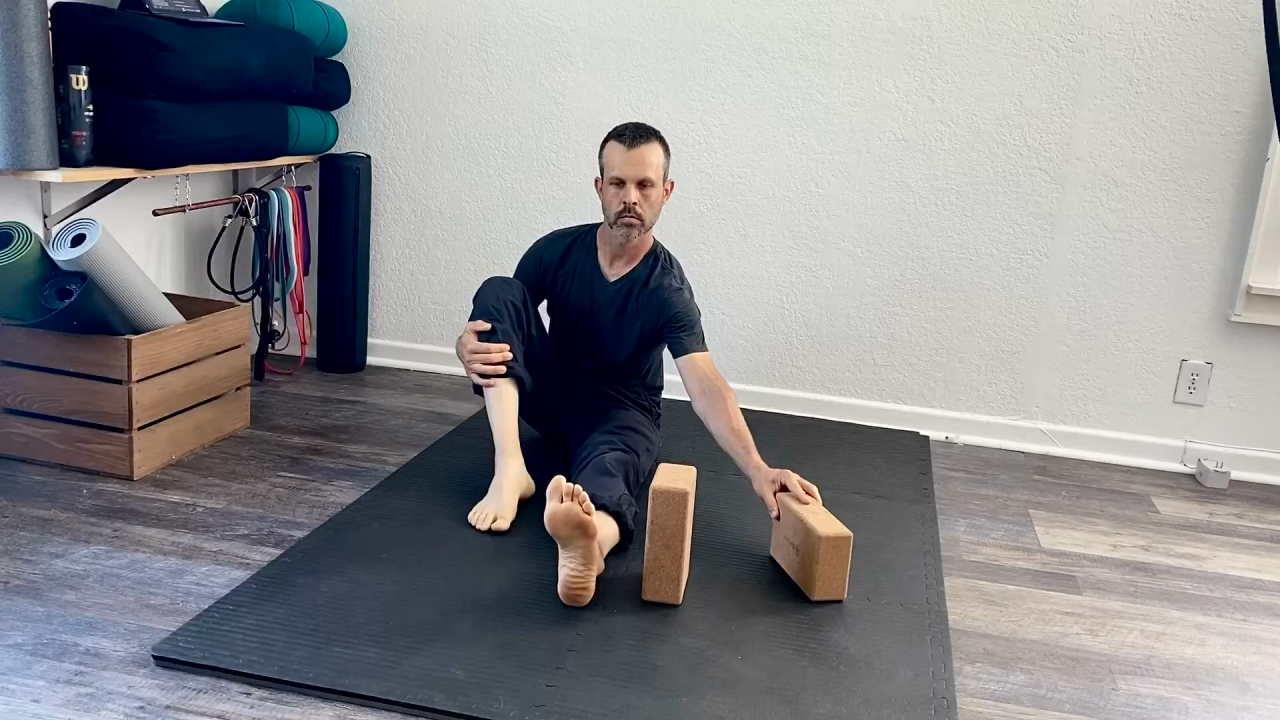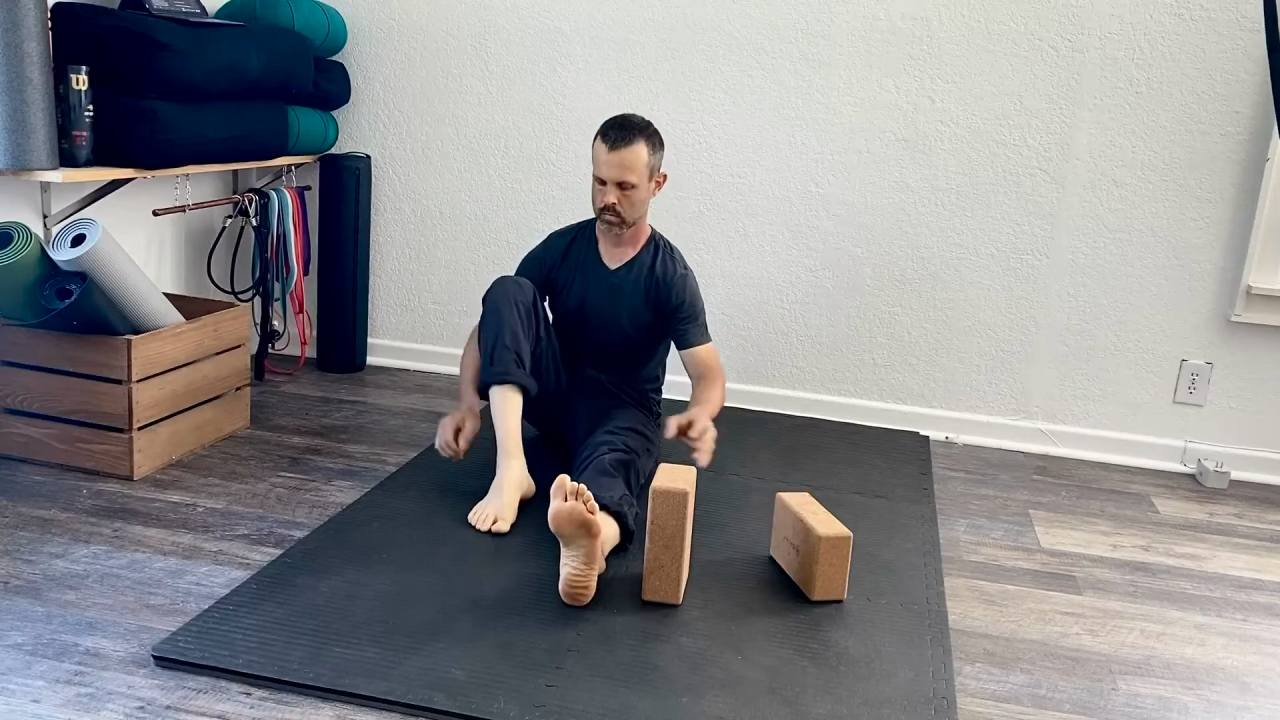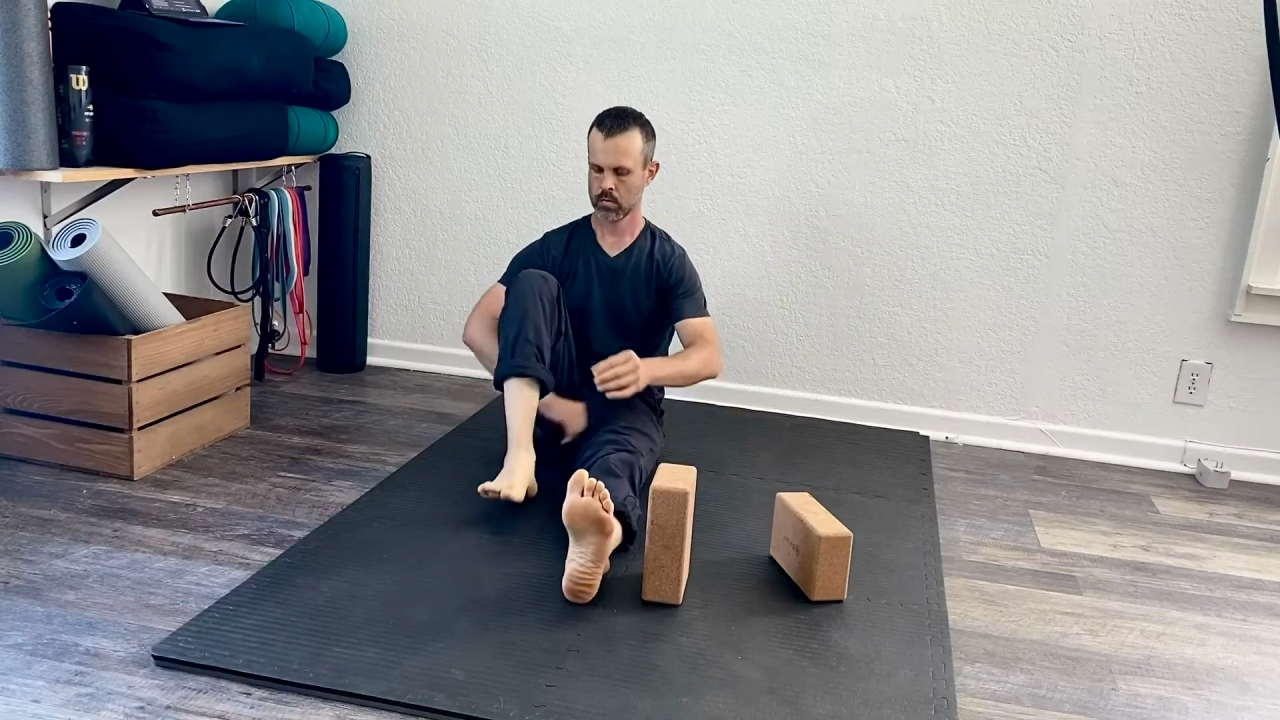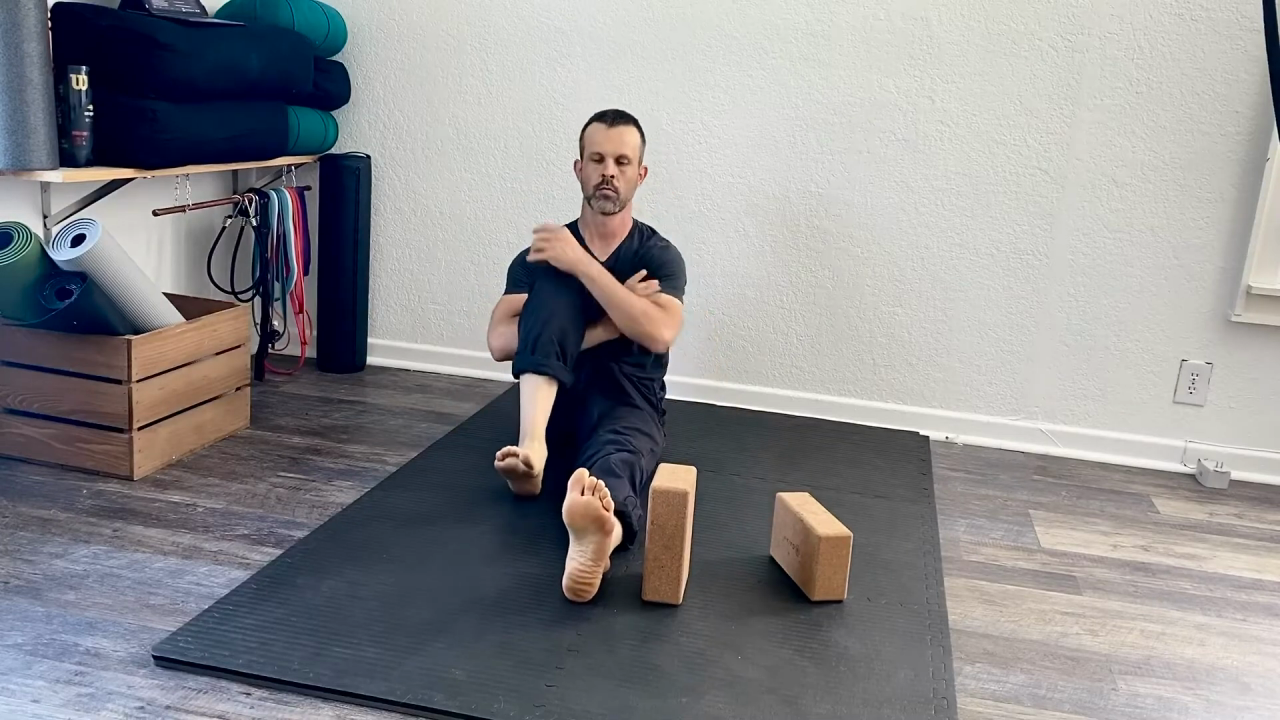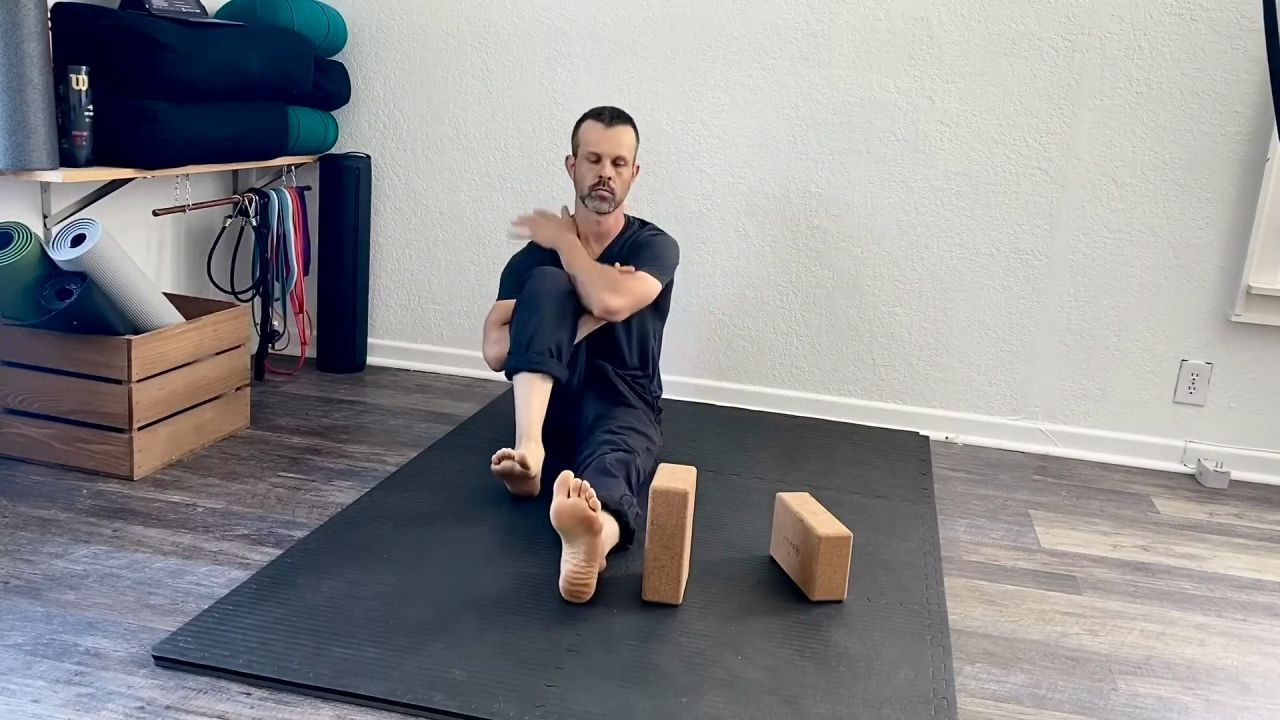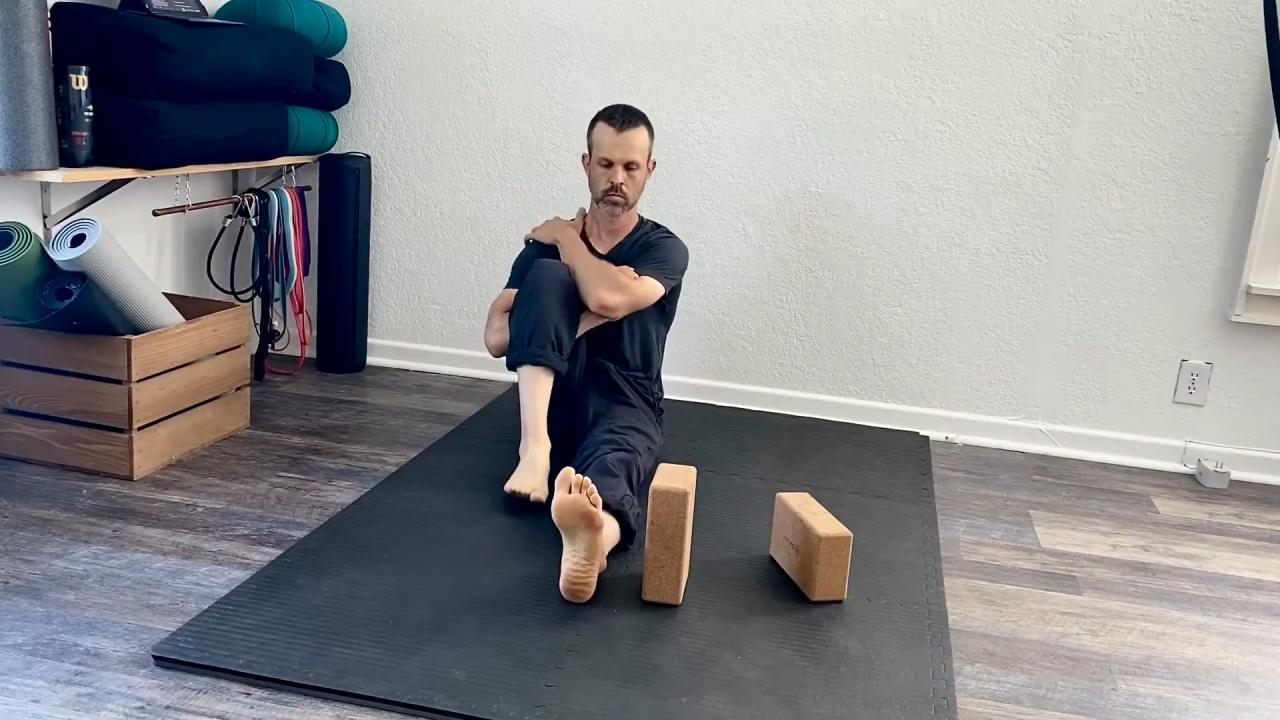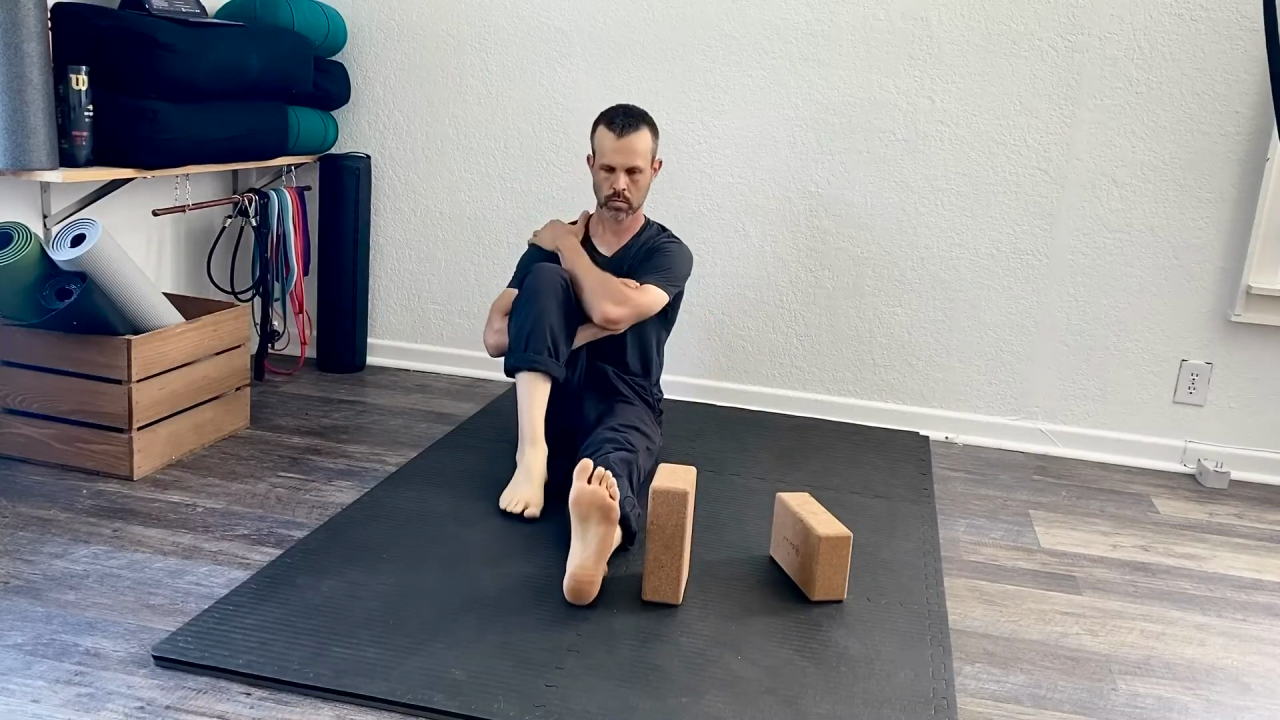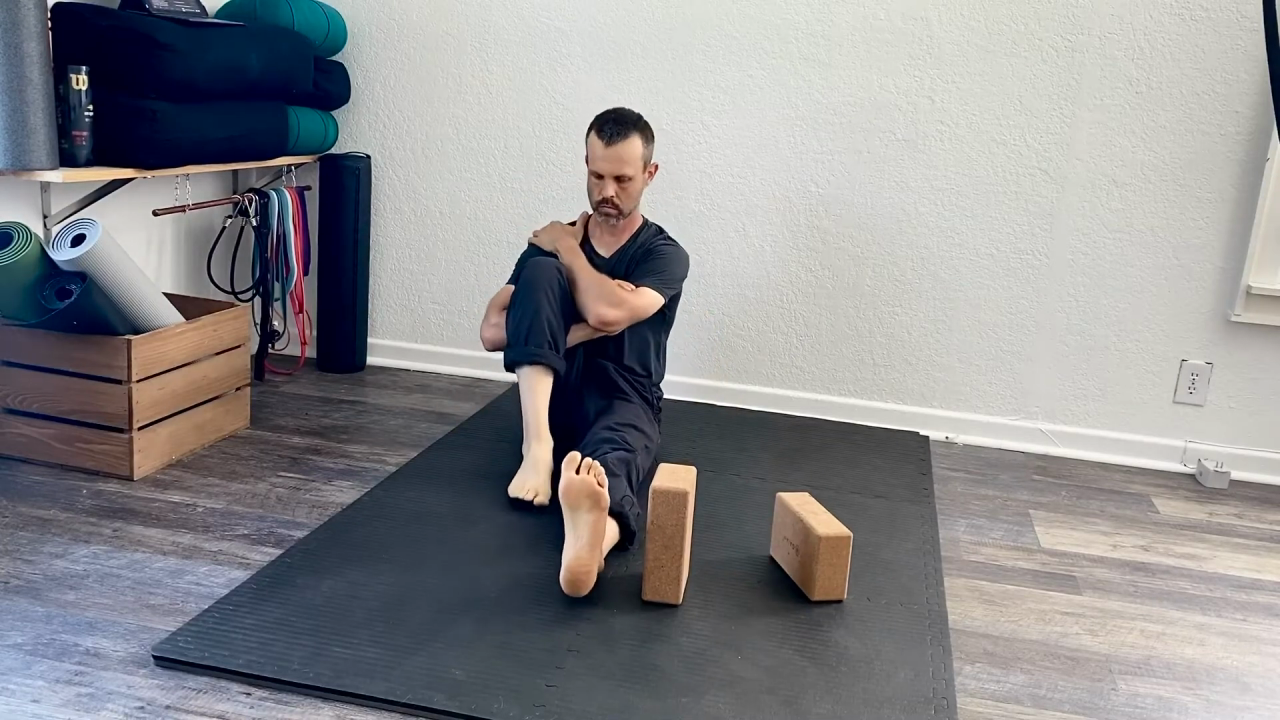
dt=0.4s
person 1, frame 1
left shoulder: (667, 288)
right shoulder: (556, 251)
left elbow: (706, 385)
right elbow: (499, 316)
left wrist: (755, 467)
right wrist: (471, 347)
left hip: (621, 408)
right hip: (551, 391)
left knee: (608, 468)
right knee: (497, 292)
left ankle: (586, 543)
right ankle: (510, 469)
person 1, frame 2
left shoulder: (670, 275)
right shoulder: (560, 249)
left elbow: (709, 375)
right elbow: (495, 322)
left wrist: (698, 417)
right wrist: (467, 406)
left hip: (623, 410)
right hip: (554, 393)
left knee: (606, 471)
right knee: (508, 291)
left ankle: (590, 544)
right ankle: (511, 471)
person 1, frame 3
left shoulder: (668, 261)
right shoulder: (553, 248)
left elbow: (709, 358)
right elbow: (477, 329)
left wrist: (645, 369)
right wrist: (538, 394)
left hip: (626, 408)
right hip: (553, 404)
left knee: (611, 470)
right knee: (533, 284)
left ankle: (594, 544)
right ankle: (521, 456)
person 1, frame 4
left shoulder: (659, 255)
right shoulder: (542, 253)
left elbow: (660, 335)
right elbow: (500, 342)
left wrist: (580, 261)
right wrist: (608, 324)
left hip: (627, 405)
right hip: (555, 401)
left knee: (612, 470)
right knee: (555, 288)
left ankle: (596, 540)
right ankle: (533, 448)
person 1, frame 5
left shoulder: (654, 246)
right shoulder: (533, 255)
left elbow: (613, 301)
right elbow: (495, 350)
left wrist: (563, 238)
right wrist: (590, 318)
left hip: (624, 408)
right hip: (554, 402)
left knee: (610, 469)
right knee: (546, 283)
left ankle: (592, 542)
right ankle: (529, 448)
person 1, frame 6
left shoulder: (664, 248)
right shoulder: (545, 247)
left elbow: (608, 297)
right elbow: (495, 337)
left wrist: (567, 238)
right wrist: (590, 317)
left hip: (625, 406)
right hip: (555, 399)
left knee: (610, 469)
right knee: (547, 277)
left ankle: (590, 544)
right ankle: (536, 446)
person 1, frame 7
left shoulder: (668, 253)
right shoulder: (549, 246)
left elbow: (612, 310)
right elbow: (495, 337)
left wrist: (568, 245)
right wrist: (592, 329)
left hip: (624, 407)
right hip: (554, 403)
left knee: (612, 468)
right knee: (544, 280)
left ankle: (594, 546)
right ankle: (532, 453)
person 1, frame 8
left shoulder: (664, 255)
right shoulder: (549, 245)
left elbow: (607, 312)
right elbow: (492, 332)
left wrist: (568, 247)
right wrist: (586, 329)
left hip: (623, 405)
right hip: (554, 399)
left knee: (610, 463)
right knee: (541, 273)
left ankle: (590, 542)
right ankle: (538, 445)
